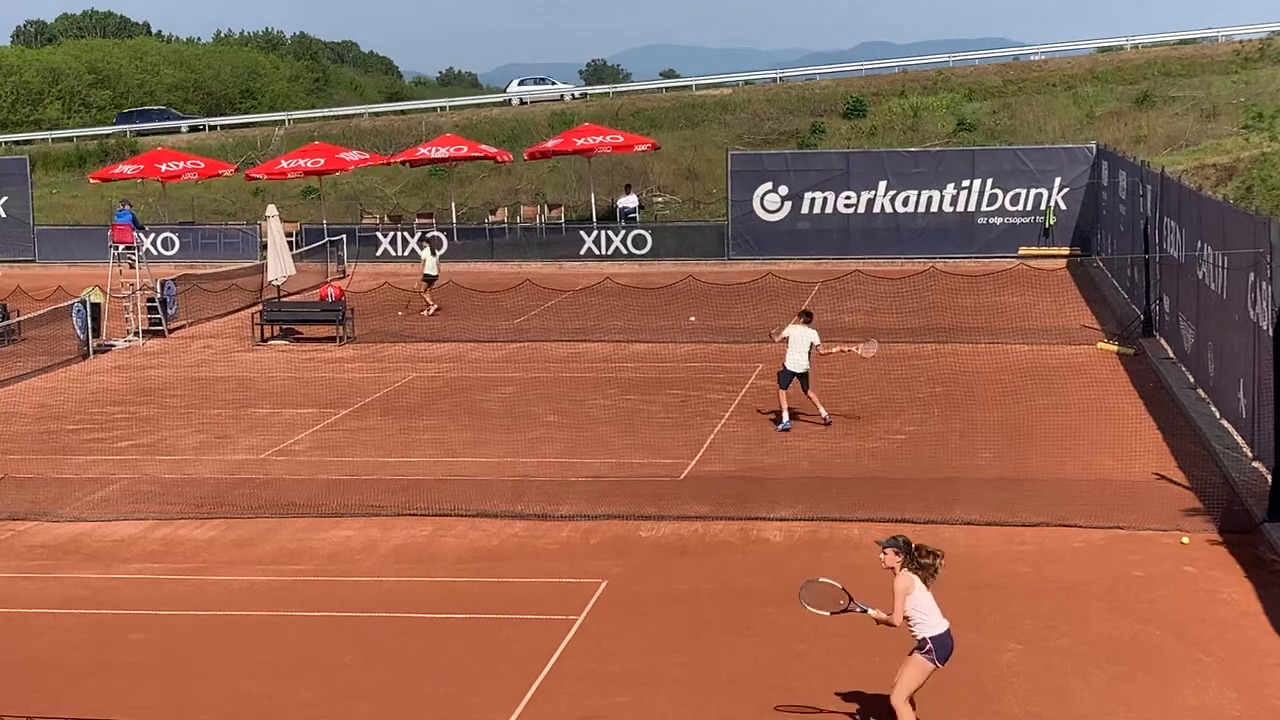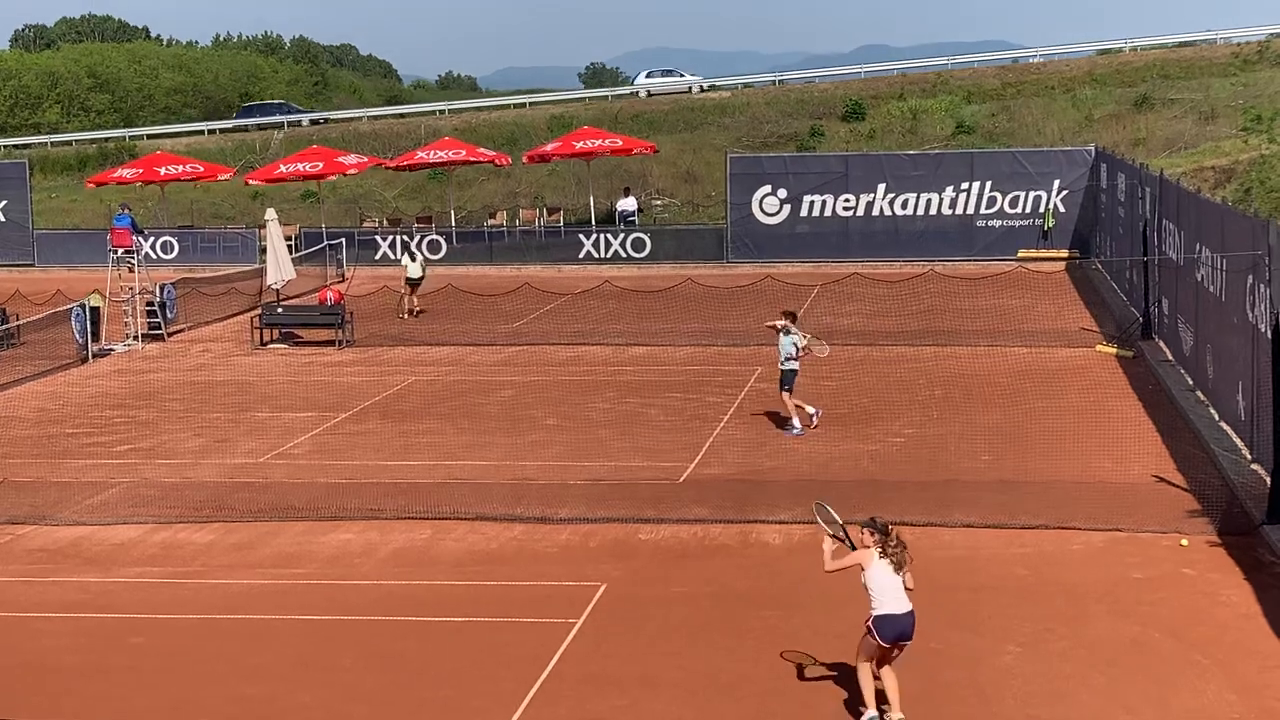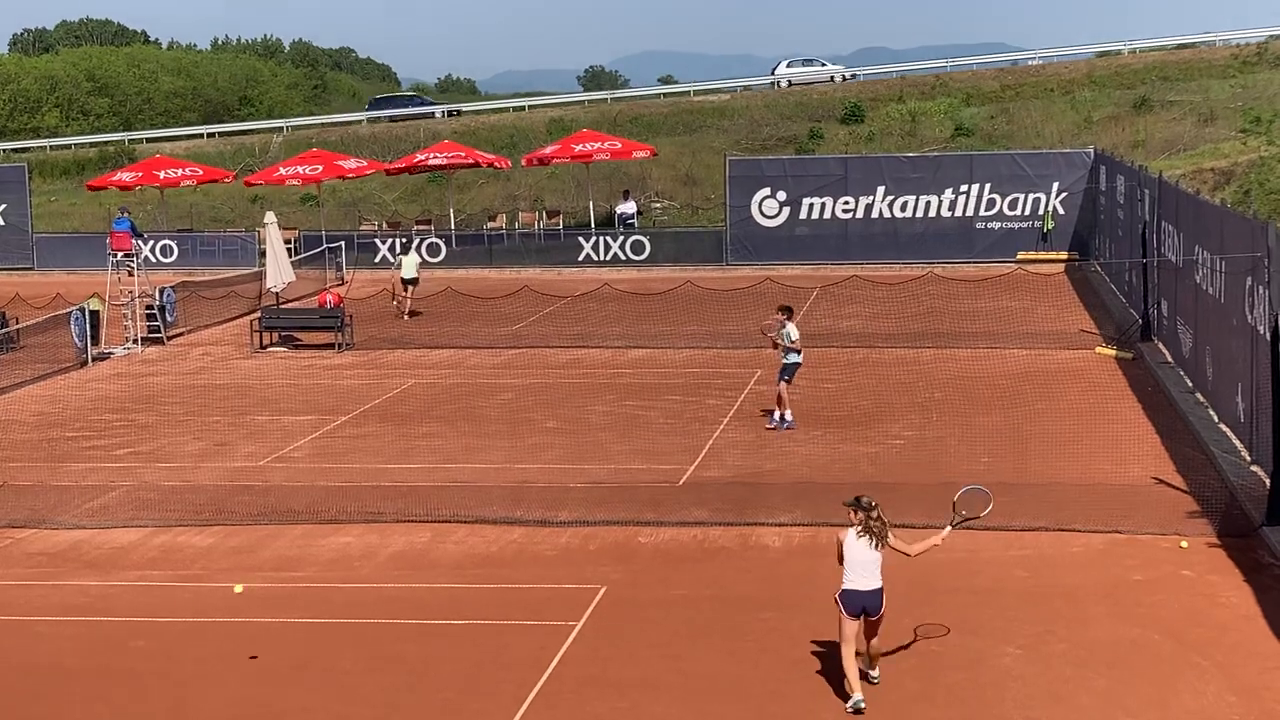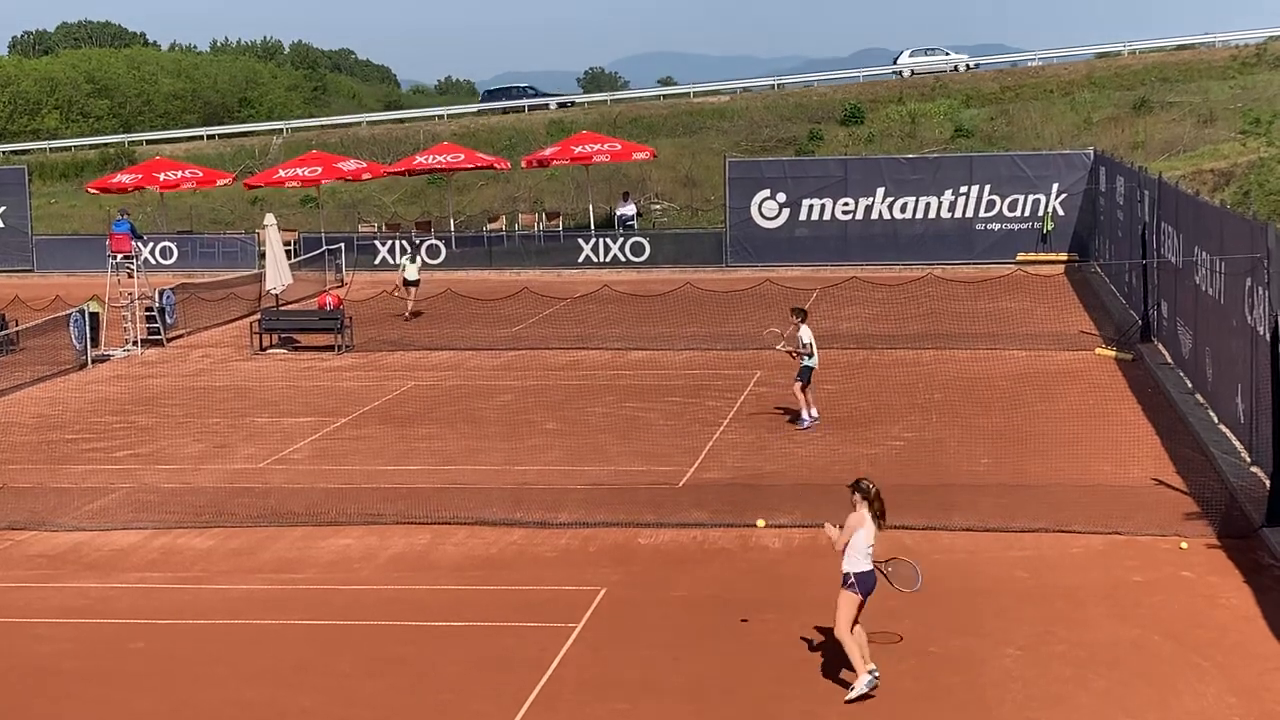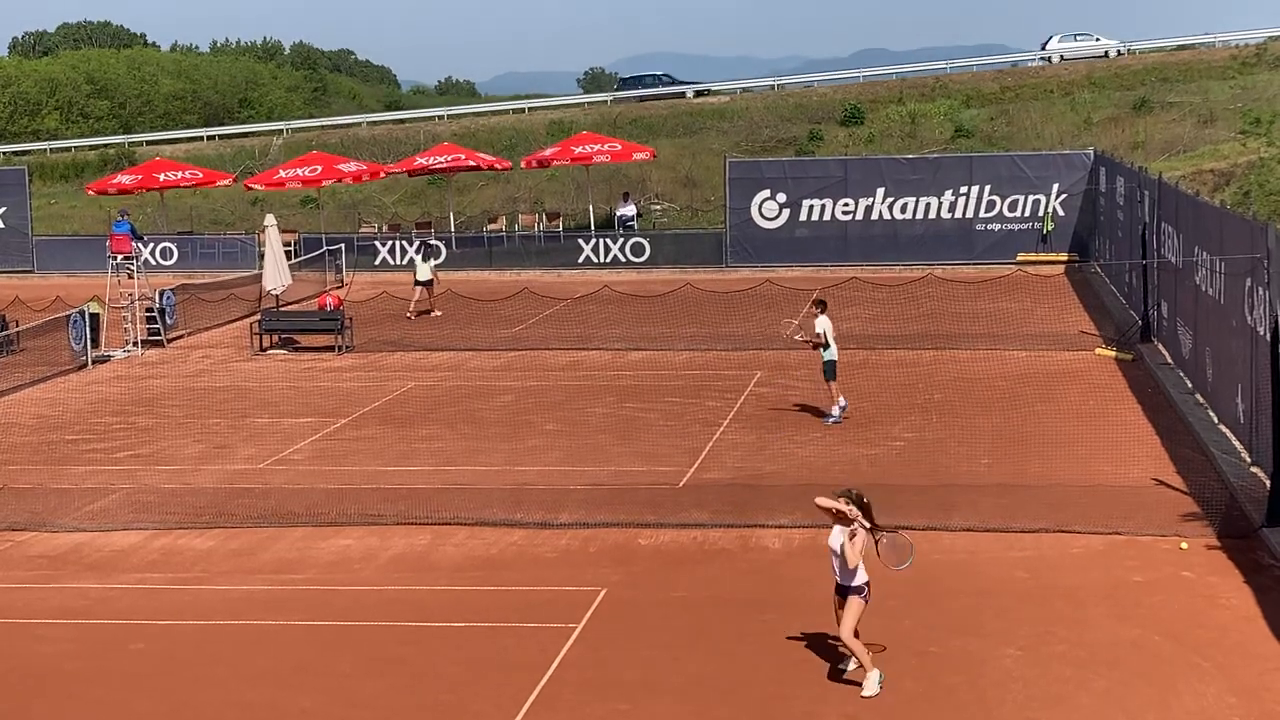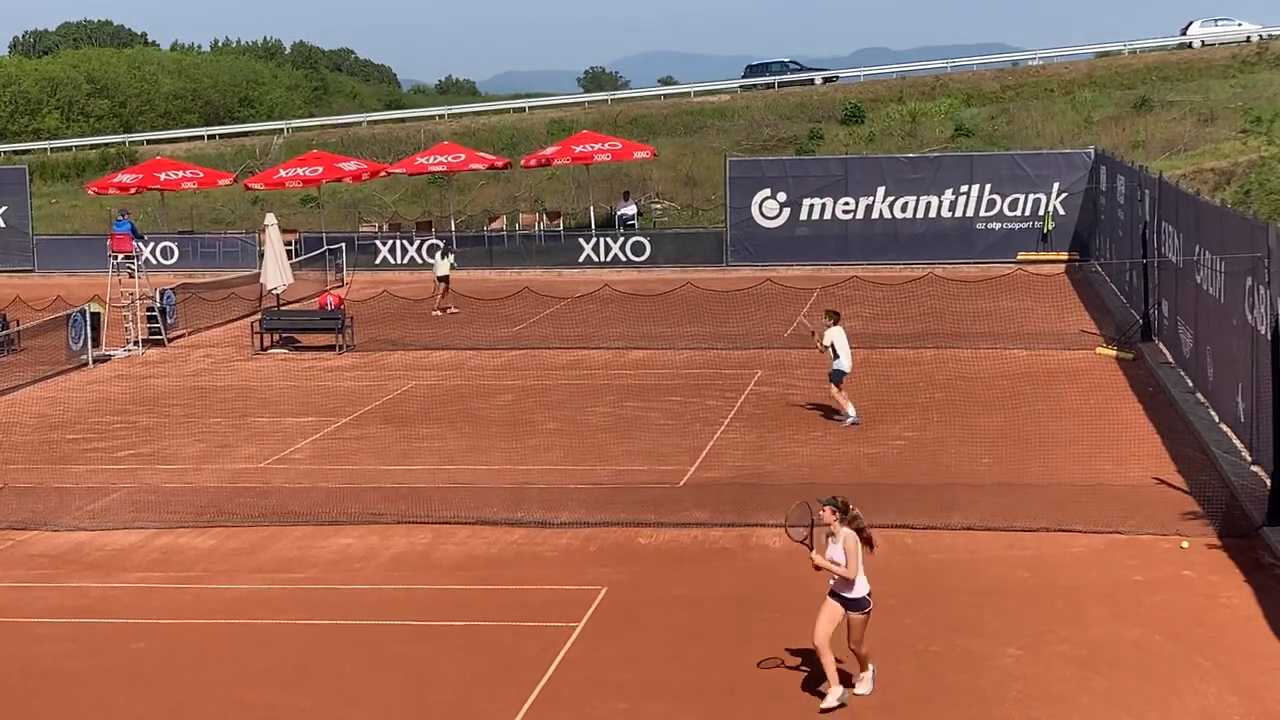
dt=0.4s
person 1, frame 1
left shoulder: (901, 580)
right shoulder: (913, 575)
left elbow: (897, 621)
left wrist: (880, 618)
right wrist: (885, 616)
left hip: (934, 645)
right hip: (933, 641)
left knee: (897, 699)
right knee: (898, 685)
person 1, frame 2
left shoulder: (864, 555)
right shoulder: (897, 555)
left elbow: (828, 567)
right elbow: (910, 585)
left wrist: (827, 550)
left hip: (884, 622)
right hip: (907, 621)
left knee: (863, 663)
right knee: (883, 666)
person 1, frame 3
left shoulder: (843, 535)
right shoulder: (882, 534)
right elbow: (911, 551)
right wrist: (937, 538)
left hip: (849, 597)
right hip: (874, 596)
left knee: (847, 650)
right knee: (871, 634)
left ankle: (857, 695)
right ankle: (872, 671)
person 1, frame 4
left shoulder: (856, 517)
right shoulder: (869, 517)
left elbow: (839, 547)
left wrist: (831, 533)
left hip: (857, 578)
right hip: (865, 576)
left knee: (841, 631)
right knee: (852, 623)
left ankle: (864, 677)
right ankle: (869, 667)
person 1, frame 5
left shoulder: (860, 532)
right shoulder: (839, 518)
left elbow: (851, 564)
right elbow: (818, 501)
left wrist: (848, 537)
right wrist: (843, 506)
left hip: (858, 588)
right hip: (842, 584)
left knee: (846, 636)
right knee: (846, 630)
left ankle: (873, 674)
right ankle: (860, 655)
person 1, frame 6
left shoulder: (849, 537)
right shoulder: (830, 534)
left elbow: (851, 575)
left wrist: (824, 562)
right wrist: (819, 560)
left hip: (858, 598)
right hip: (837, 594)
left knee: (855, 645)
right knee: (819, 641)
left ankle: (866, 671)
right ankle: (836, 691)
